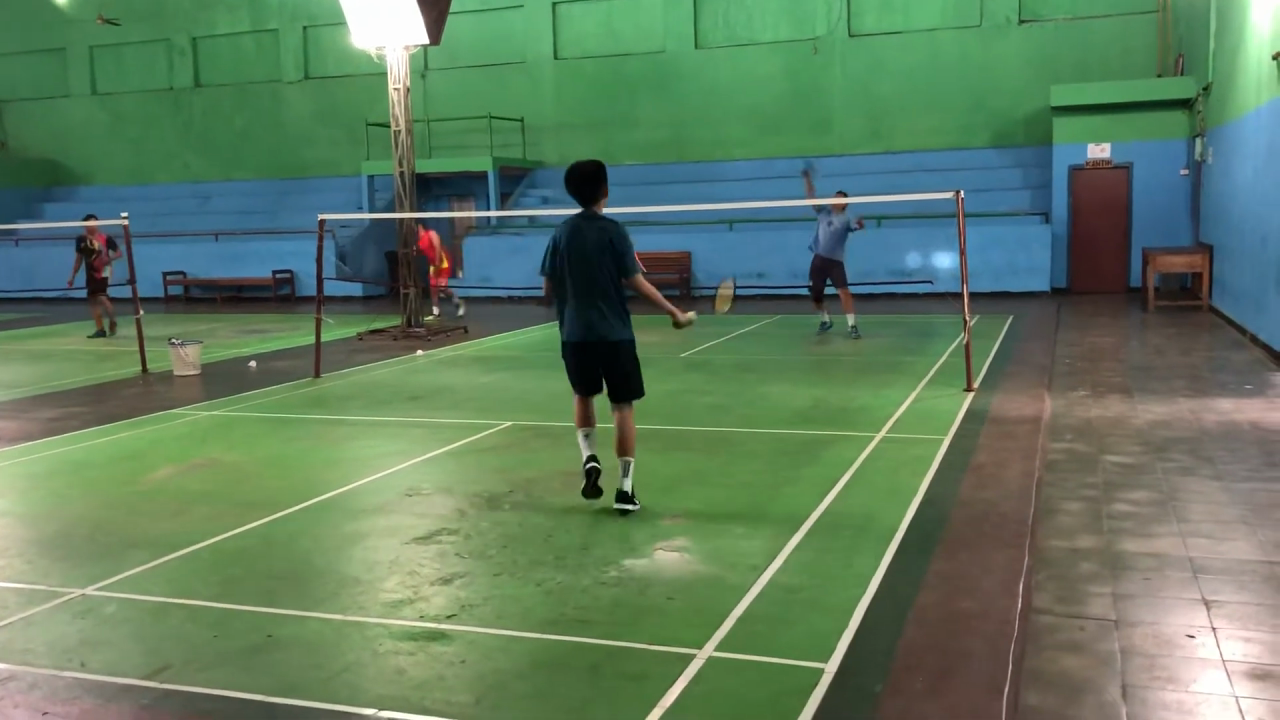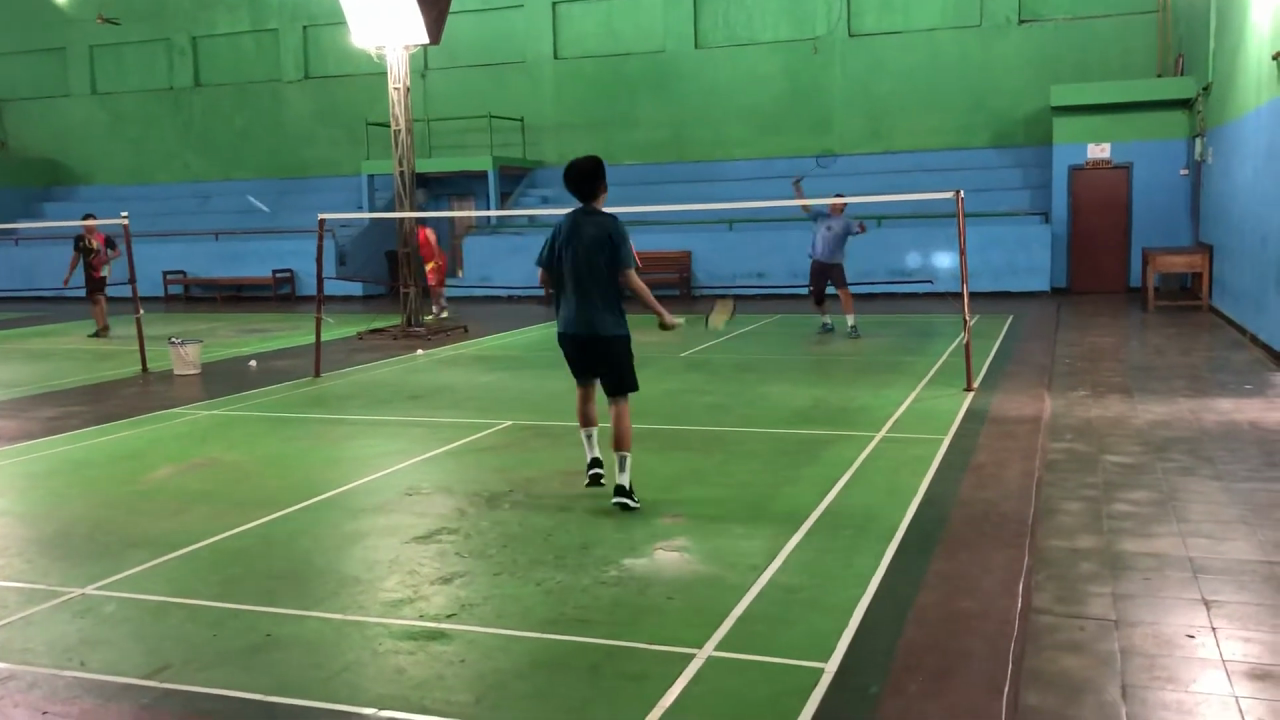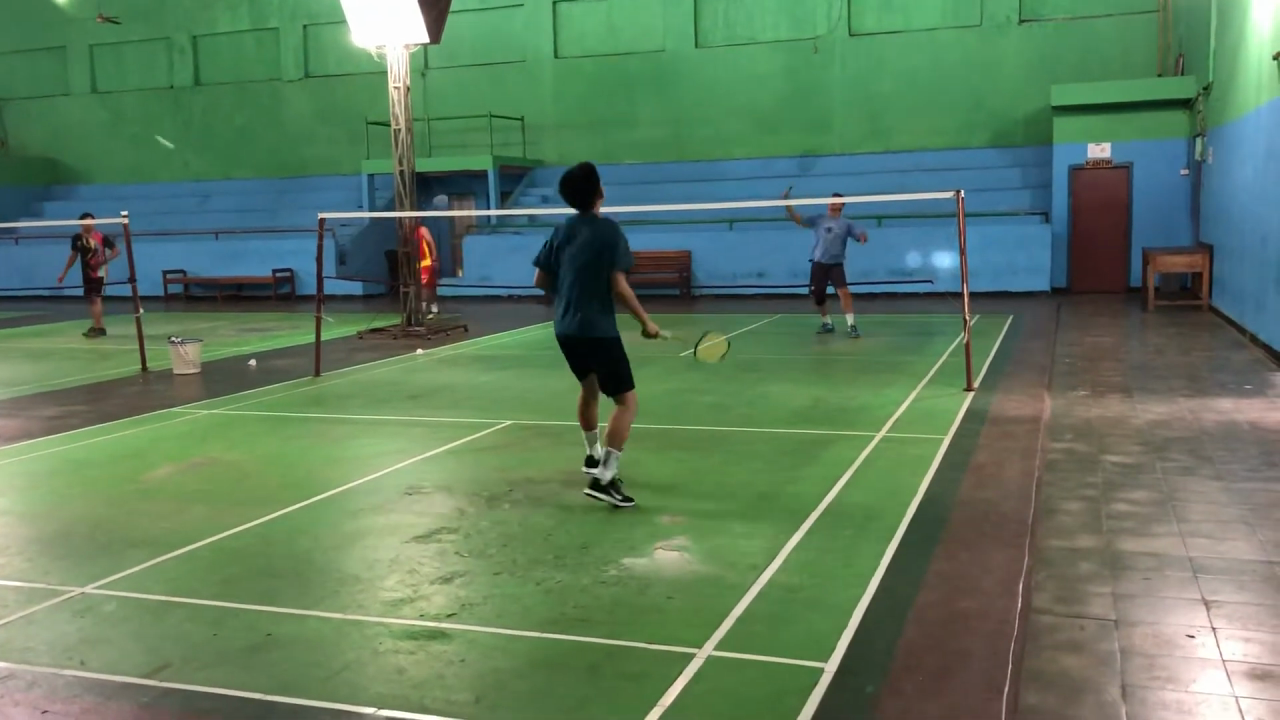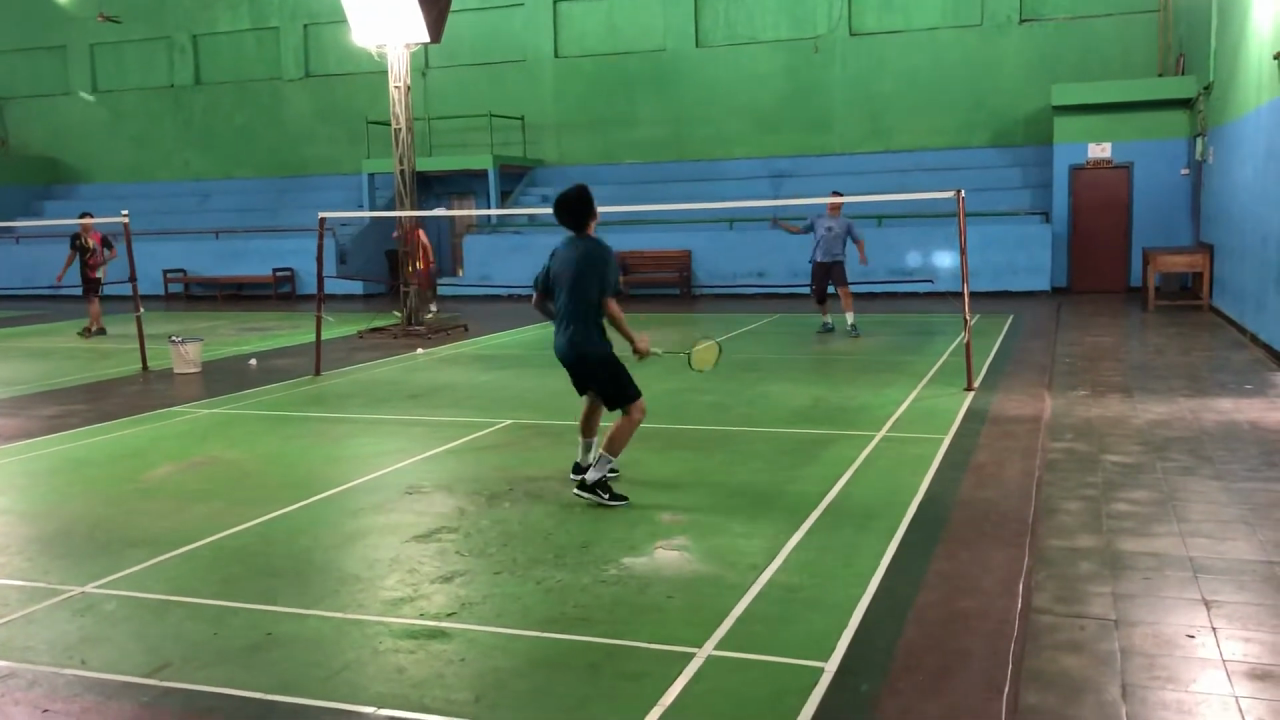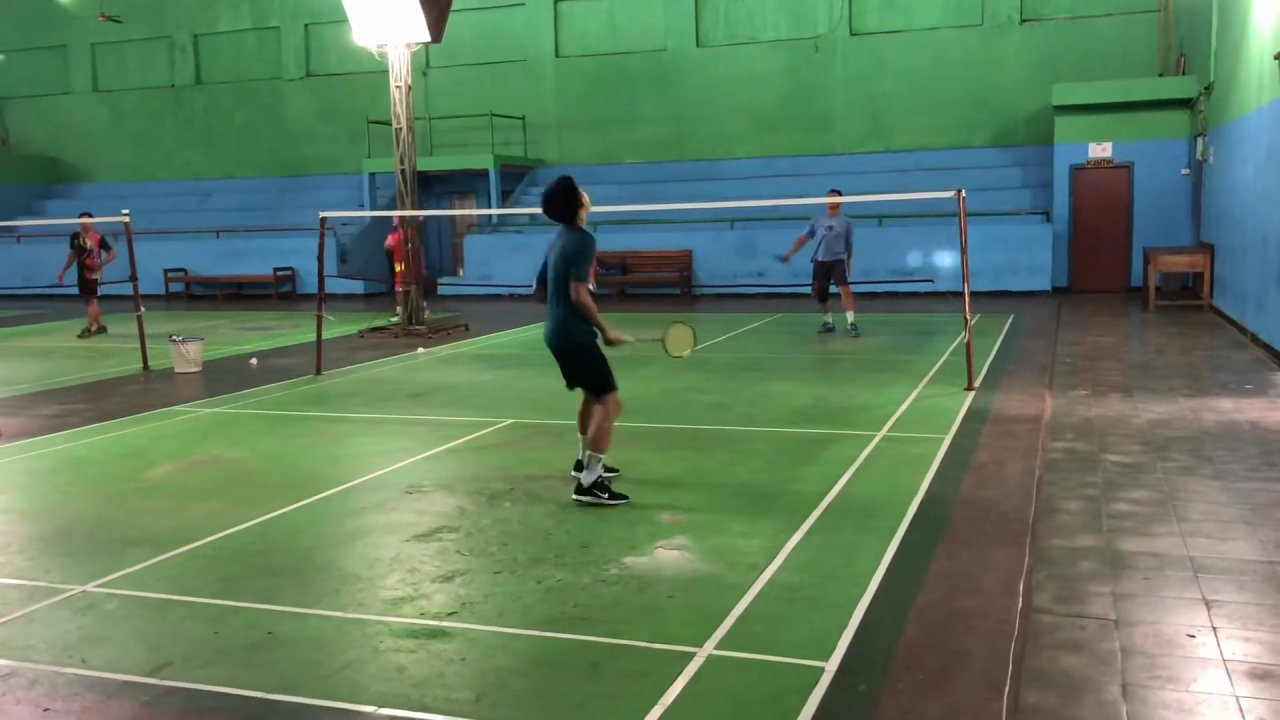
dt=0.1s
person 1, frame 1
left shoulder: (562, 233)
right shoulder: (613, 231)
left elbow: (548, 287)
right elbow: (637, 283)
right wrist: (675, 313)
left hip: (575, 335)
right hip: (615, 334)
left knee: (583, 397)
right knee: (623, 409)
left ankle: (590, 459)
right ankle: (625, 490)
person 1, frame 2
left shoulder: (562, 226)
right shoulder: (612, 226)
left elbow: (545, 280)
right elbow: (629, 280)
right wrist: (661, 314)
left hip: (570, 328)
right hip: (606, 328)
left knee: (585, 388)
right knee: (620, 402)
left ankle: (594, 459)
right ankle: (621, 485)
person 1, frame 3
left shoulder: (561, 231)
right shoulder: (609, 230)
left elbow: (540, 280)
right elbow: (618, 285)
right wrist: (645, 321)
left hip: (566, 328)
right hip: (599, 329)
left knee: (589, 385)
right knee: (626, 401)
left ankle: (593, 459)
right ankle: (603, 478)
person 1, frame 4
left shoulder: (560, 252)
right shoulder: (601, 253)
left elbow: (539, 301)
right elbow: (609, 306)
right wrist: (634, 340)
left hip: (567, 346)
right hip: (590, 347)
left knee: (599, 396)
right knee: (634, 410)
left ankle: (585, 464)
right ankle: (592, 480)
person 1, frame 5
left shoulder: (558, 241)
right shoulder: (582, 241)
left elbow: (540, 290)
right elbow: (579, 294)
right wrist: (604, 329)
left hip: (557, 334)
right hip: (575, 335)
left knee: (593, 392)
right knee: (609, 402)
left ankle: (587, 462)
right ankle: (589, 482)
